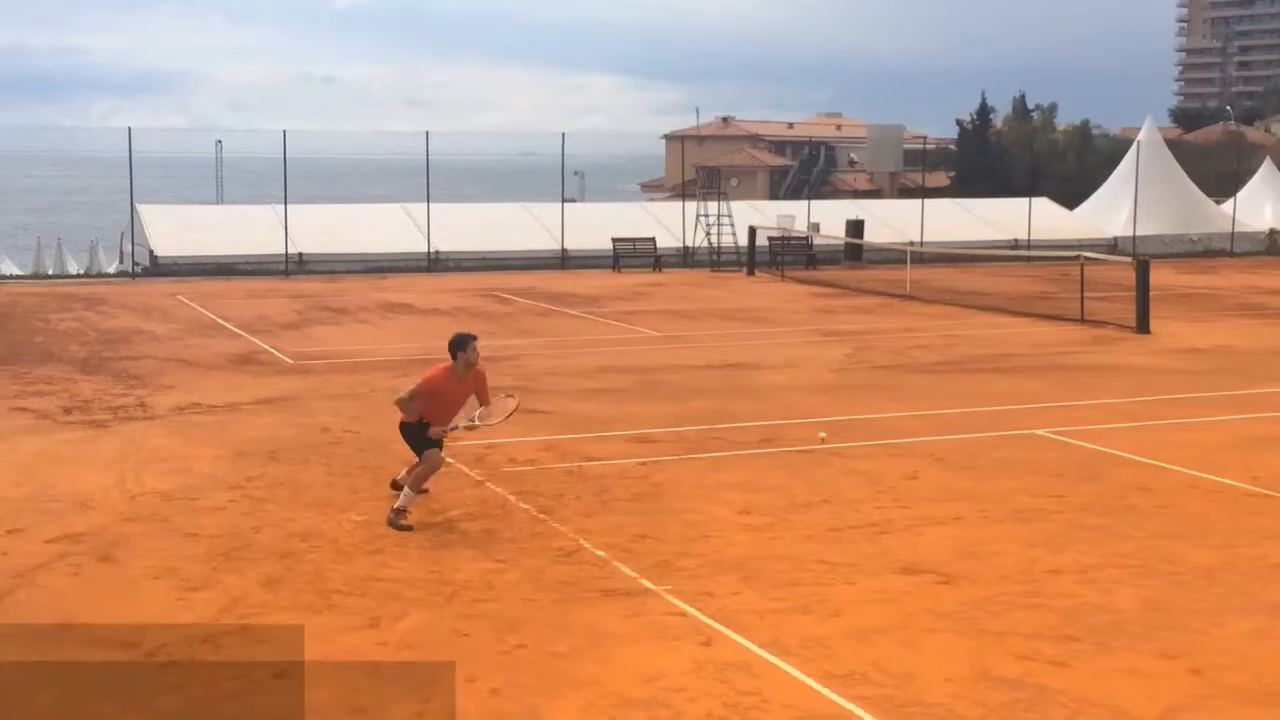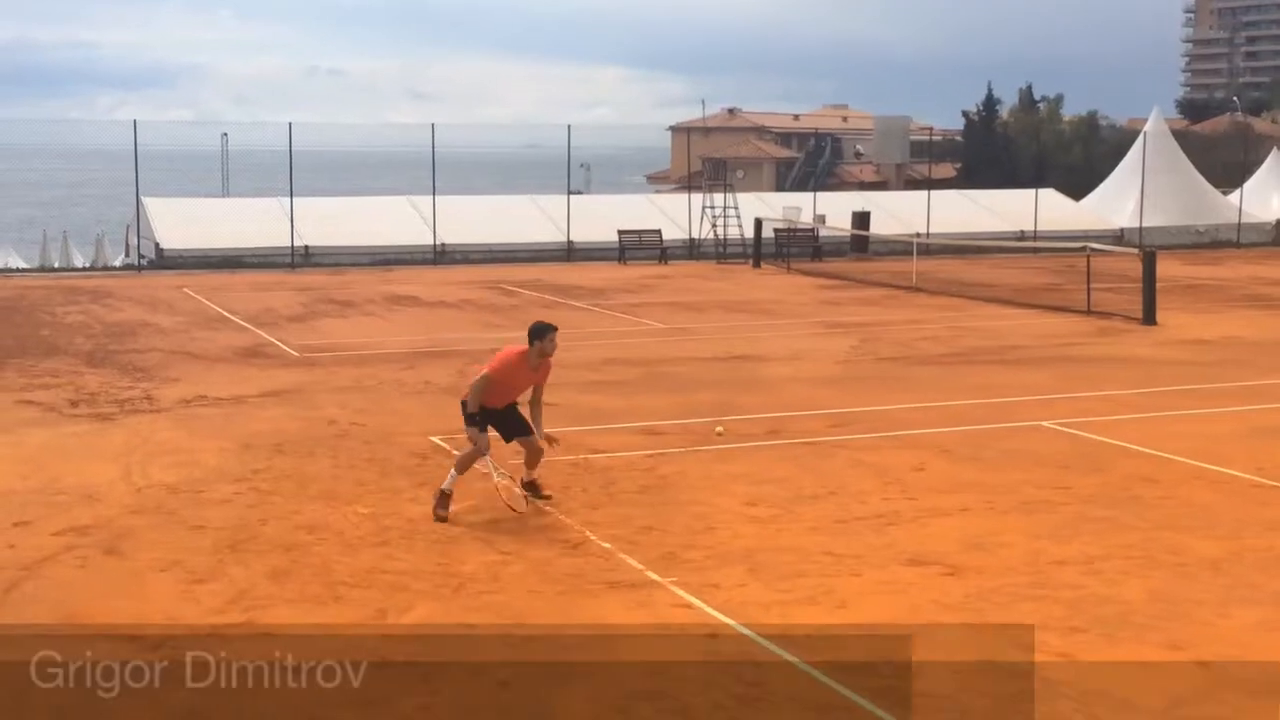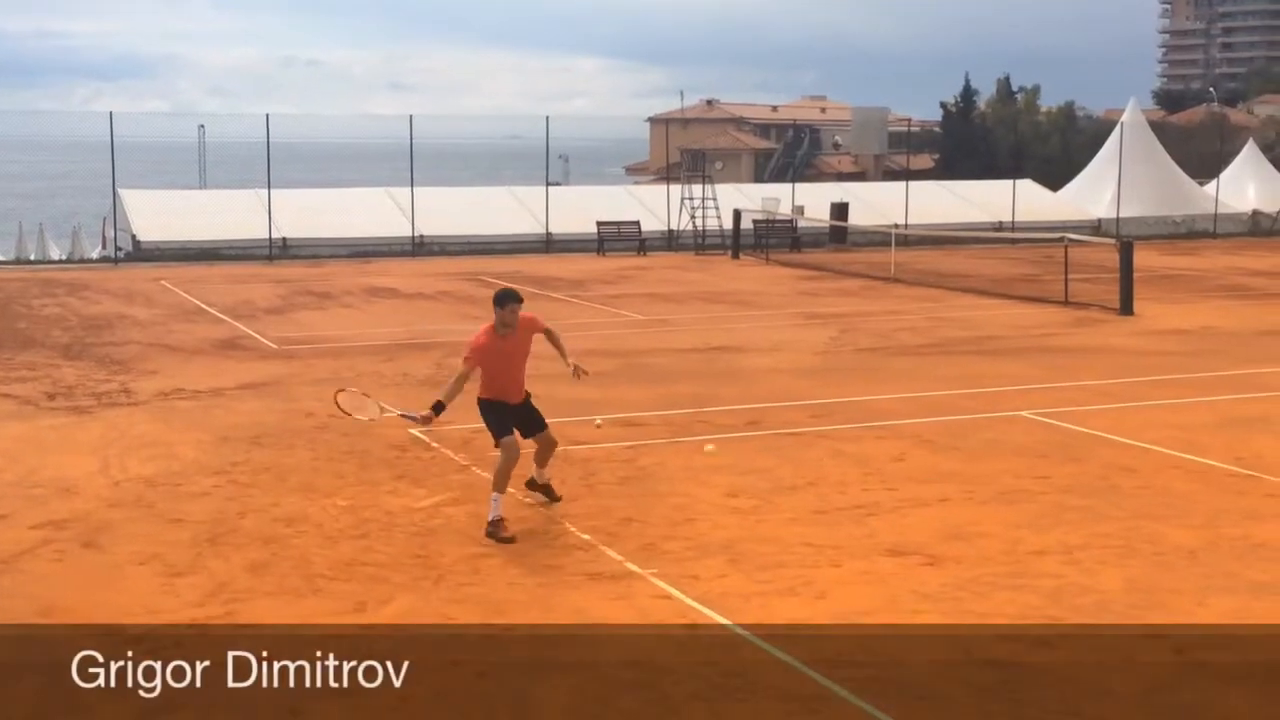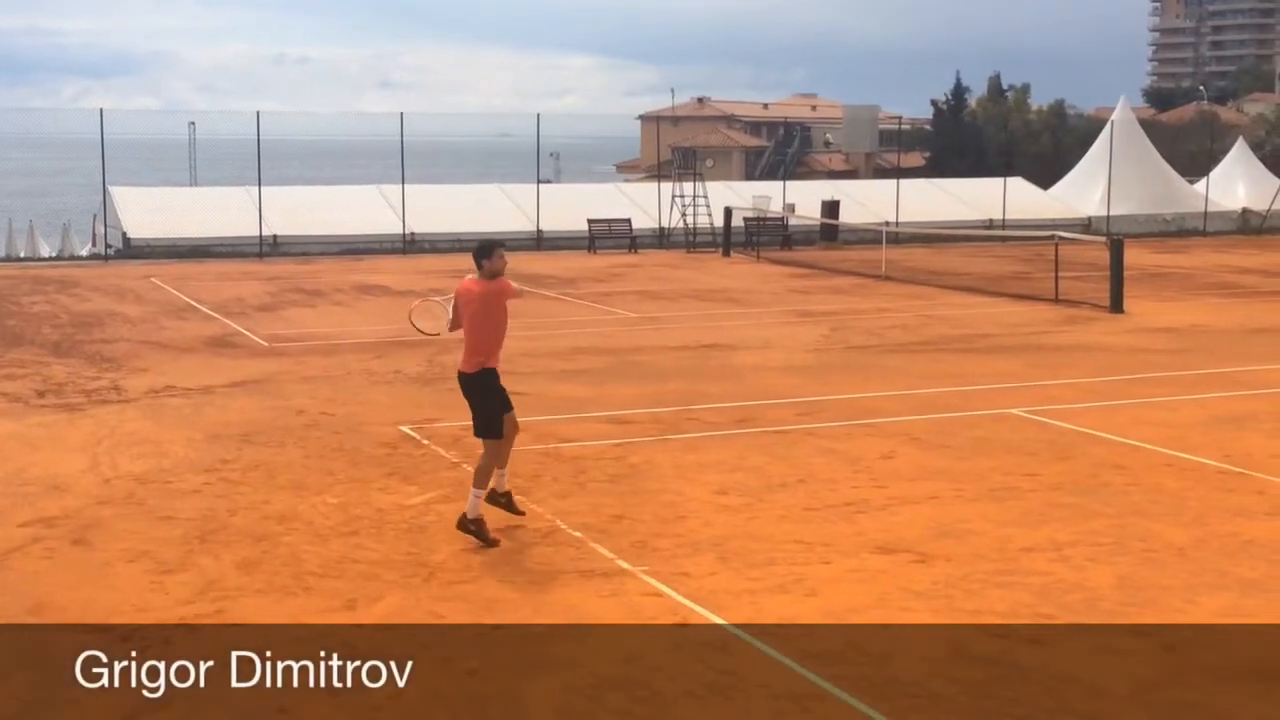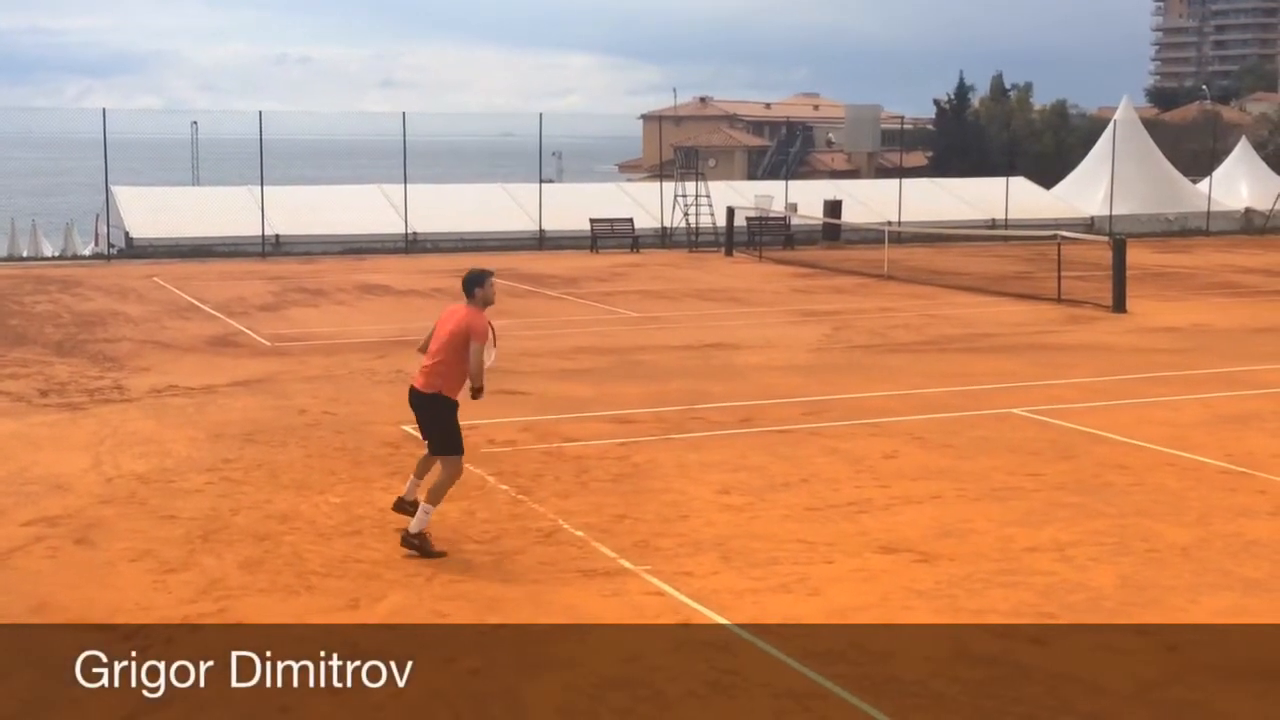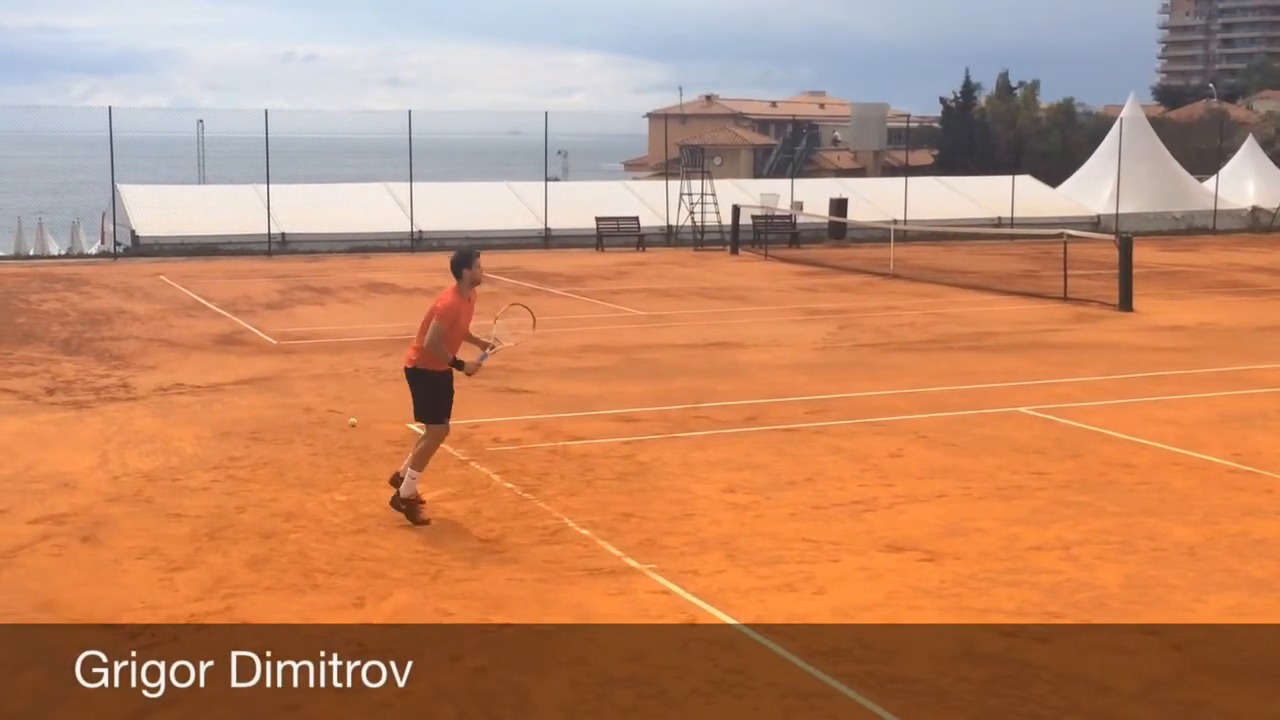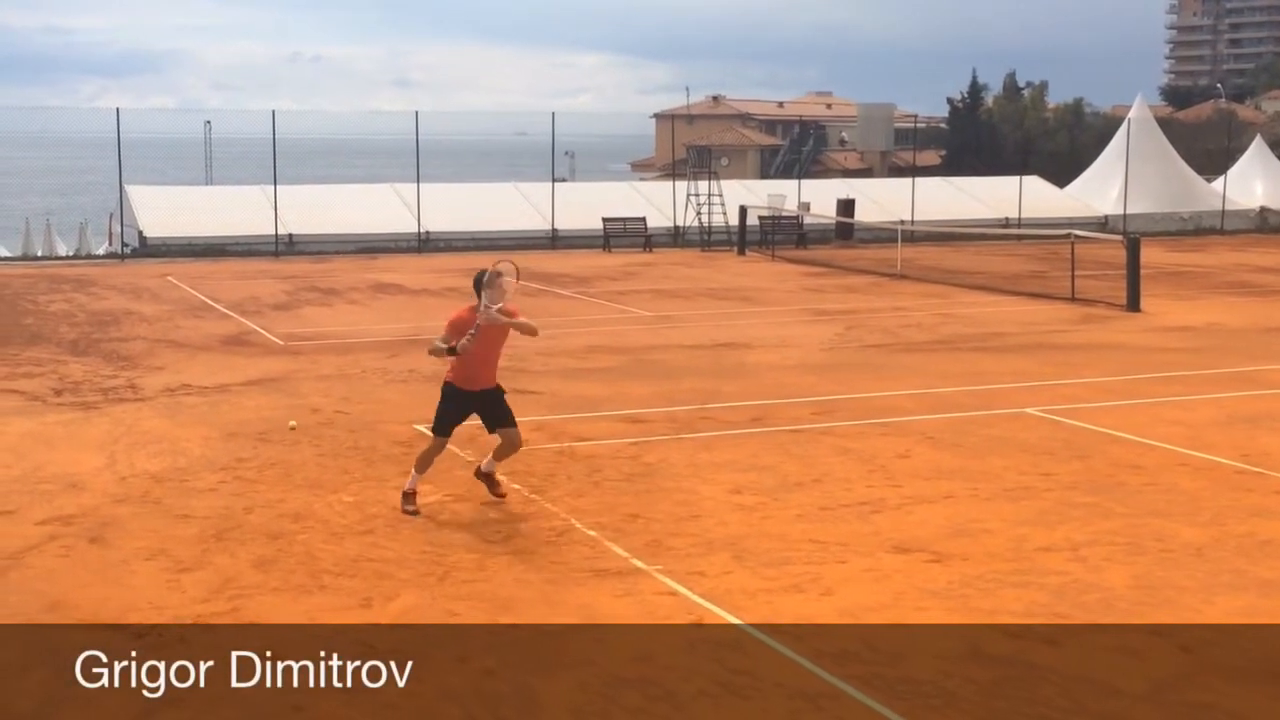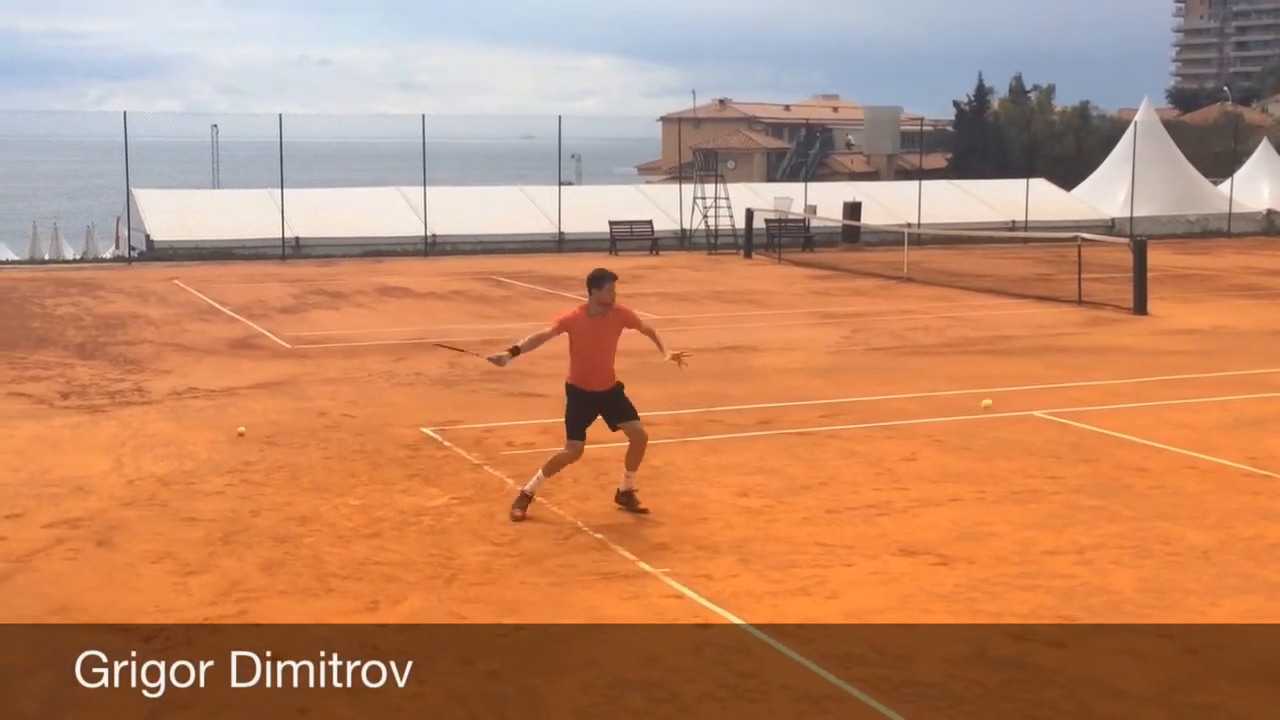
dt=0.5s
person 1, frame 1
left shoulder: (478, 375)
right shoulder: (437, 375)
left elbow: (485, 407)
right elbow: (402, 401)
right wrist: (426, 428)
left hip: (439, 423)
right hip: (415, 423)
left knee: (429, 462)
right knee: (434, 462)
left ankle: (401, 482)
right ankle: (399, 509)
person 1, frame 2
left shoulder: (545, 365)
right shoulder: (510, 359)
left elbow: (535, 401)
right elbow: (476, 385)
left wrist: (539, 430)
right wrist: (472, 424)
left hip: (504, 404)
right hip: (478, 401)
left knee: (535, 449)
right knee: (480, 447)
left ankle: (528, 480)
right ankle: (445, 491)
person 1, frame 3
left shoulder: (528, 322)
right shoulder: (483, 342)
left elbow: (550, 331)
right elbow: (460, 379)
left wrist: (567, 359)
right wrist: (436, 409)
left hip: (519, 398)
right hip: (495, 400)
left knee: (549, 443)
right knee: (511, 451)
left ankle: (540, 480)
right ankle: (494, 520)
person 1, frame 4
left shoulder: (465, 287)
right shoulder: (497, 288)
left elbow: (453, 326)
right elbow: (517, 291)
left hip: (478, 371)
right hip: (480, 374)
left knee: (509, 427)
right knee: (493, 448)
left ankle: (499, 491)
right ankle: (471, 517)
person 1, frame 5
left shoulder: (452, 311)
right shoulder: (478, 323)
left elbow: (424, 347)
right elbow: (475, 368)
right wrist: (476, 387)
left hip: (420, 390)
right hip: (436, 397)
left knee: (439, 450)
right knee: (453, 467)
left ankle: (407, 498)
right ankle: (415, 533)
person 1, frame 6
left shoulder: (469, 296)
right shoulder: (450, 302)
right elbow: (430, 343)
left wrist: (479, 342)
right wrist: (460, 365)
left hip: (438, 370)
right hip: (422, 370)
left knee: (439, 430)
right knee: (436, 434)
left ankle: (403, 477)
right ankle: (405, 495)
person 1, frame 7
left shoulder: (507, 314)
right shoulder: (462, 318)
left elbow: (533, 330)
right elbow: (433, 349)
left wrist: (503, 321)
right wrist: (455, 349)
left hip: (488, 388)
right hip: (457, 389)
left knee: (514, 440)
right knee: (437, 445)
left ankle: (486, 470)
right ankle: (409, 491)
person 1, frame 8
left shoulder: (621, 313)
right shoulder: (573, 317)
left elbow: (647, 330)
right elbow: (541, 337)
left wrist: (666, 352)
right wrist: (512, 353)
left hip: (609, 388)
right hip: (580, 391)
left knee: (639, 437)
right knee: (573, 452)
left ankle: (625, 491)
right ankle: (527, 494)
